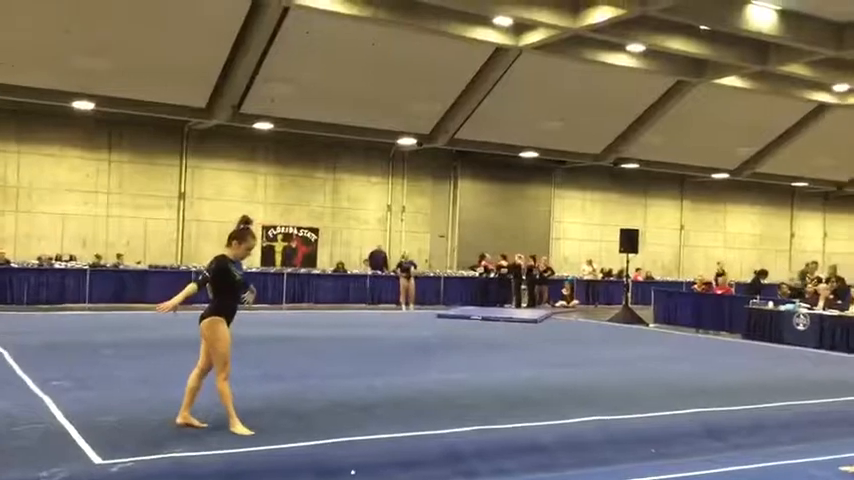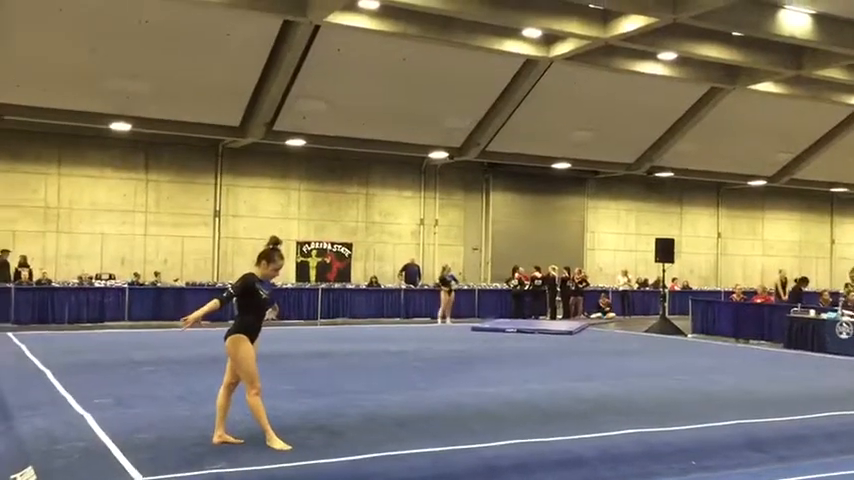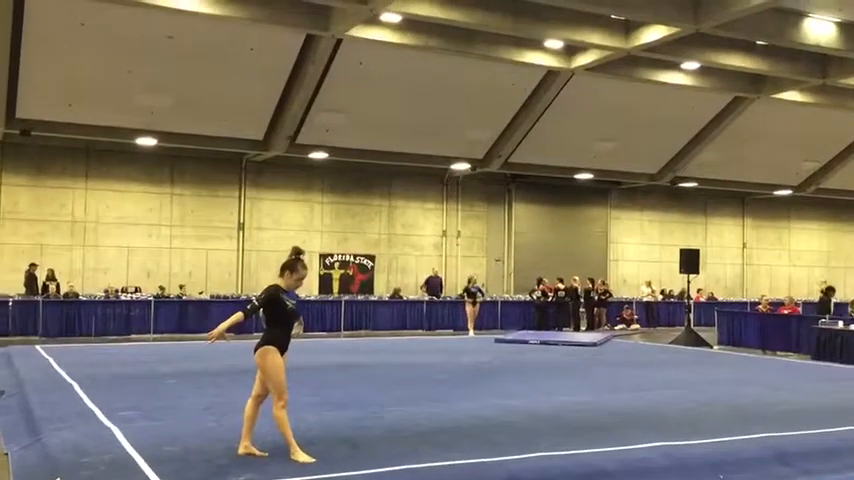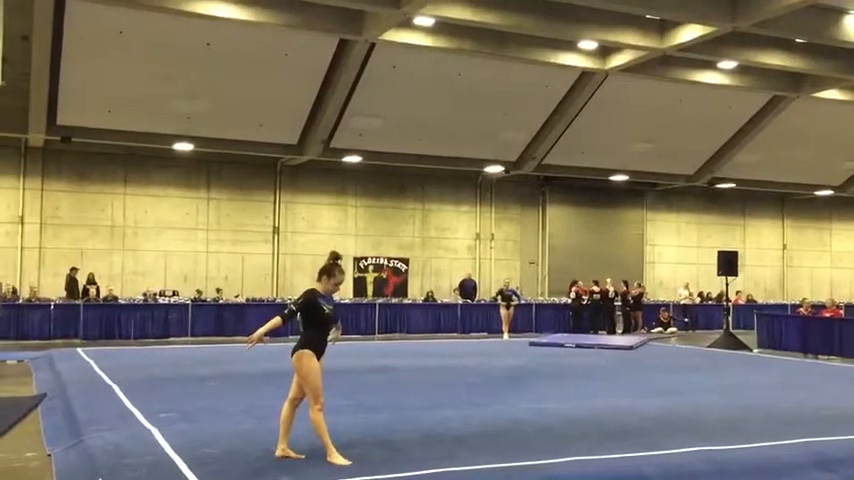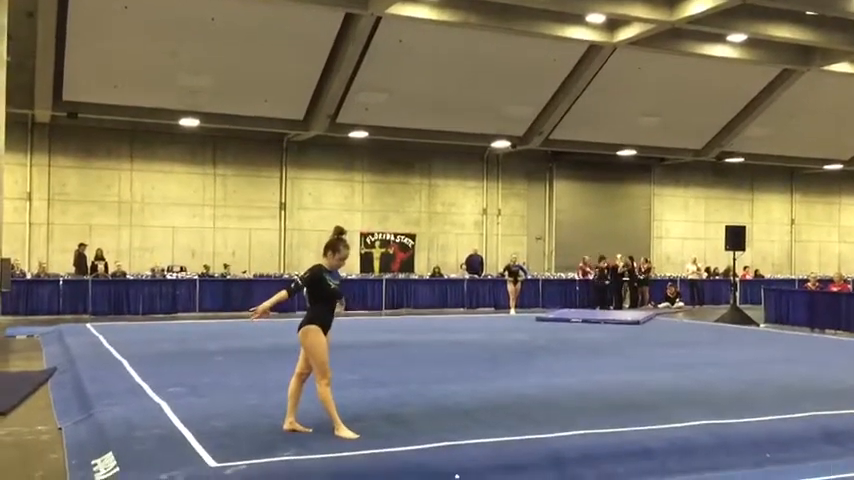
dt=1s
person 1, frame 1
left shoulder: (236, 265)
right shoulder: (220, 262)
right elbow: (199, 282)
left wrist: (248, 292)
right wrist: (176, 300)
left hip: (219, 320)
right hip: (214, 320)
left knee: (202, 369)
right knee: (223, 372)
left ankle: (184, 415)
right ankle: (234, 422)
person 1, frame 2
left shoulder: (263, 284)
right shoulder: (248, 281)
right elbow: (223, 299)
left wrist: (271, 310)
right wrist: (199, 313)
left hip: (247, 338)
right hip: (238, 337)
left knee: (229, 385)
right knee: (254, 388)
left ankle: (219, 433)
right ankle: (270, 436)
person 1, frame 3
left shoulder: (290, 295)
right shoulder: (273, 292)
right elbow: (248, 311)
right wrist: (223, 326)
left hip: (278, 350)
right hip: (268, 349)
left knee: (258, 396)
right knee: (281, 400)
left ankle: (245, 444)
right ankle: (294, 450)
person 1, frame 4
left shoulder: (327, 299)
right shoulder: (310, 297)
right elbow: (286, 315)
right wrist: (262, 331)
left hip: (314, 353)
right hip: (305, 353)
left knee: (294, 399)
right knee: (317, 403)
left ankle: (282, 447)
right ankle: (331, 453)
person 1, frame 5
left shoulder: (333, 275)
right shoulder: (316, 272)
right elbow: (292, 289)
left wrist: (339, 301)
right wrist: (267, 304)
left hip: (321, 329)
right hip: (312, 328)
left knee: (301, 374)
right knee: (324, 378)
left ankle: (290, 421)
right ankle: (339, 426)
